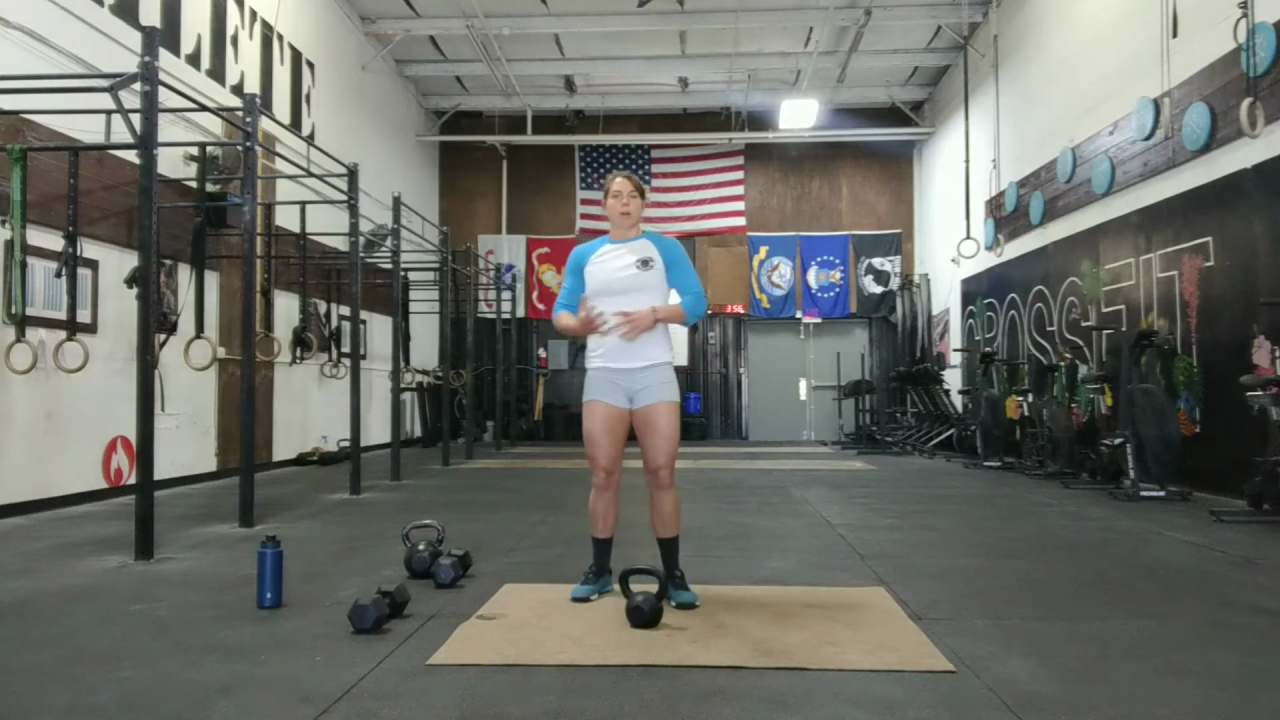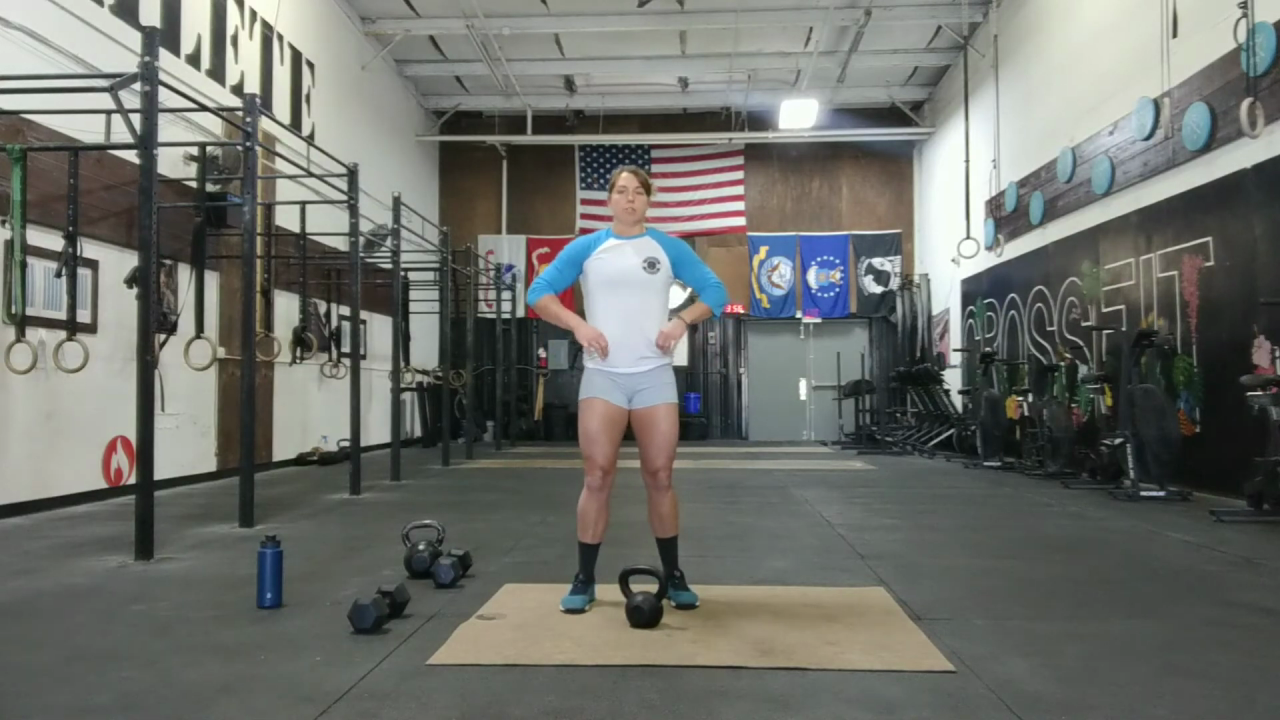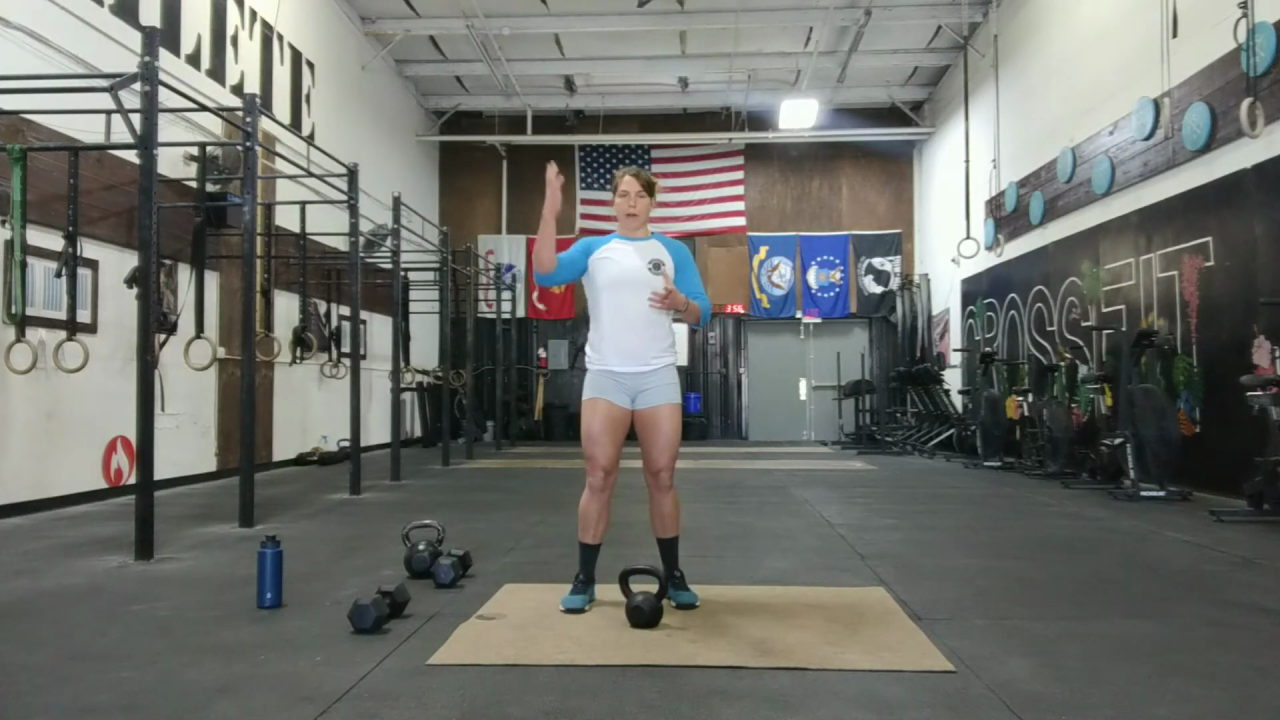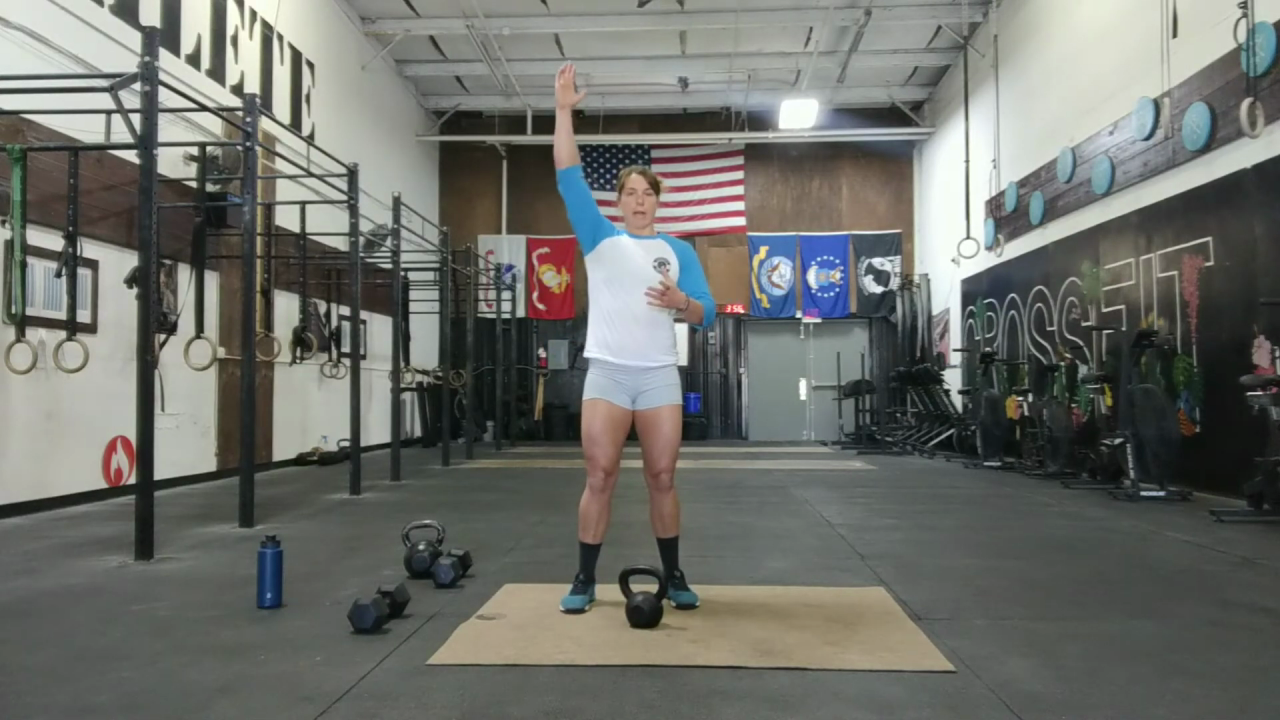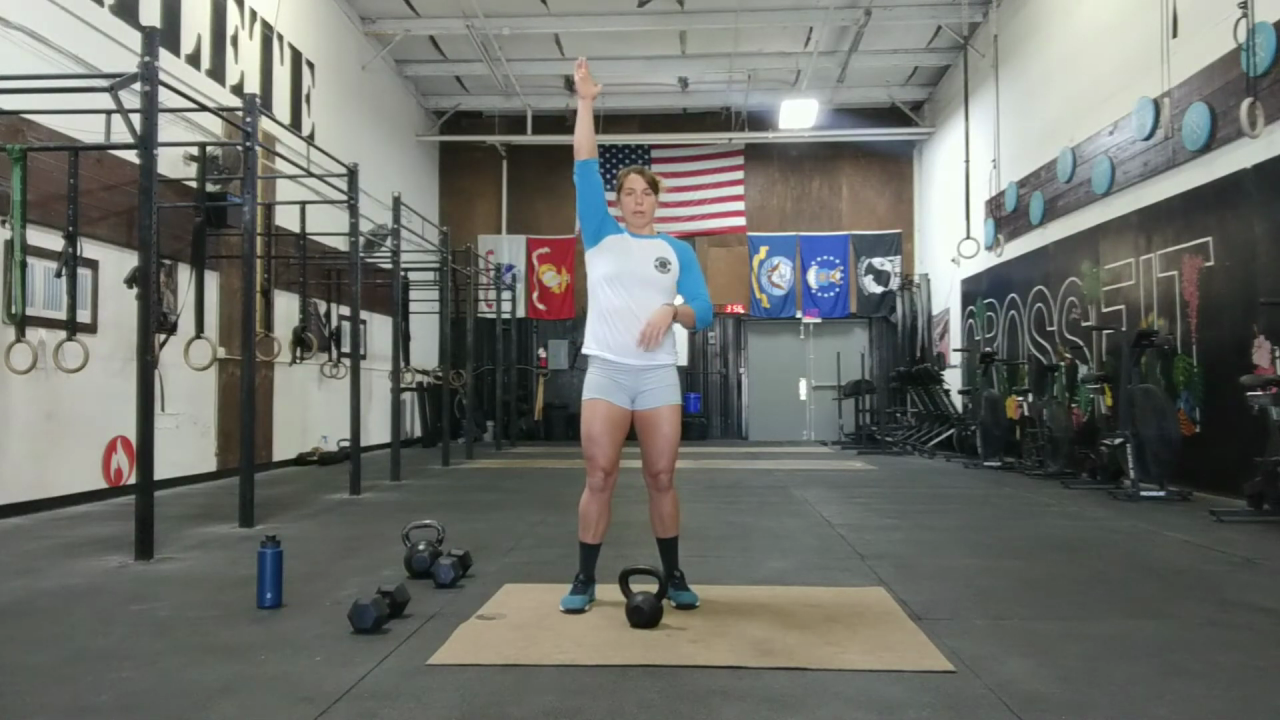
dt=1s
person 1, frame 1
left shoulder: (666, 248)
right shoulder: (583, 255)
left elbow: (696, 304)
right elbow: (560, 312)
left wrist: (656, 315)
right wrist: (577, 324)
left hip: (655, 374)
right hip: (603, 376)
left knee: (661, 476)
right knee: (603, 476)
left ankle: (673, 575)
right ankle: (600, 569)
person 1, frame 2
left shoulder: (670, 248)
right shoulder: (584, 248)
left elbow: (715, 292)
right elbow: (538, 293)
left wrist: (683, 322)
right wrist: (578, 326)
left hip: (655, 375)
right hip: (603, 376)
left knee: (660, 477)
right knee: (597, 478)
left ankle: (673, 576)
right ankle: (584, 579)
person 1, frame 3
left shoulder: (674, 251)
right shoulder: (592, 248)
left elbow: (703, 314)
right elbow: (546, 274)
left wrist: (681, 304)
right wrist: (550, 212)
left hip: (658, 376)
right hip: (605, 376)
left knee: (662, 478)
right knee: (598, 478)
left ankle: (673, 575)
right ankle: (584, 580)
person 1, frame 4
left shoulder: (679, 251)
right shoulder: (599, 238)
left elbow: (706, 314)
right elbow: (569, 177)
left wrist: (681, 301)
right wrist: (564, 110)
left hip: (660, 374)
right hip: (607, 373)
left knee: (662, 478)
right knee: (599, 477)
left ankle: (673, 576)
right ankle: (584, 579)
person 1, frame 5
left shoulder: (678, 251)
right shoulder: (601, 235)
left elbow: (703, 311)
right elbow: (585, 168)
left wrist: (671, 311)
right wrist: (585, 103)
left hip: (659, 374)
right hip: (606, 371)
left knee: (662, 478)
right knee: (599, 476)
left ankle: (673, 575)
right ankle: (584, 578)
